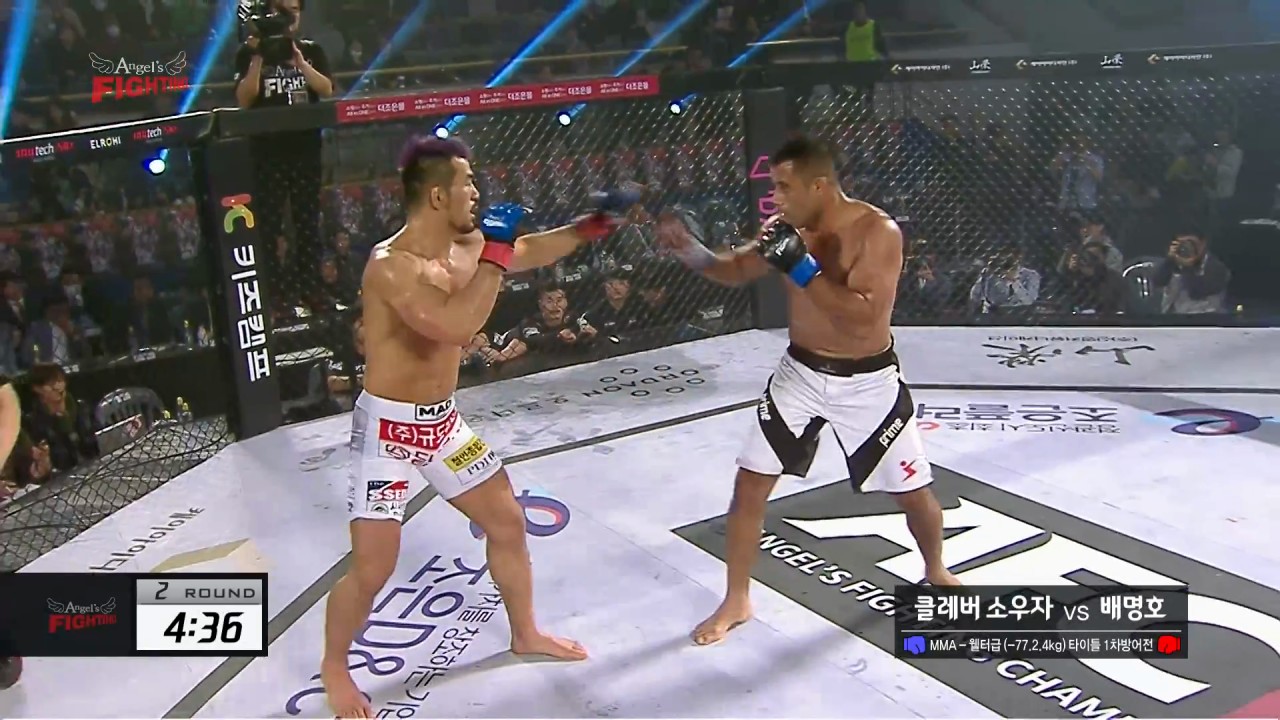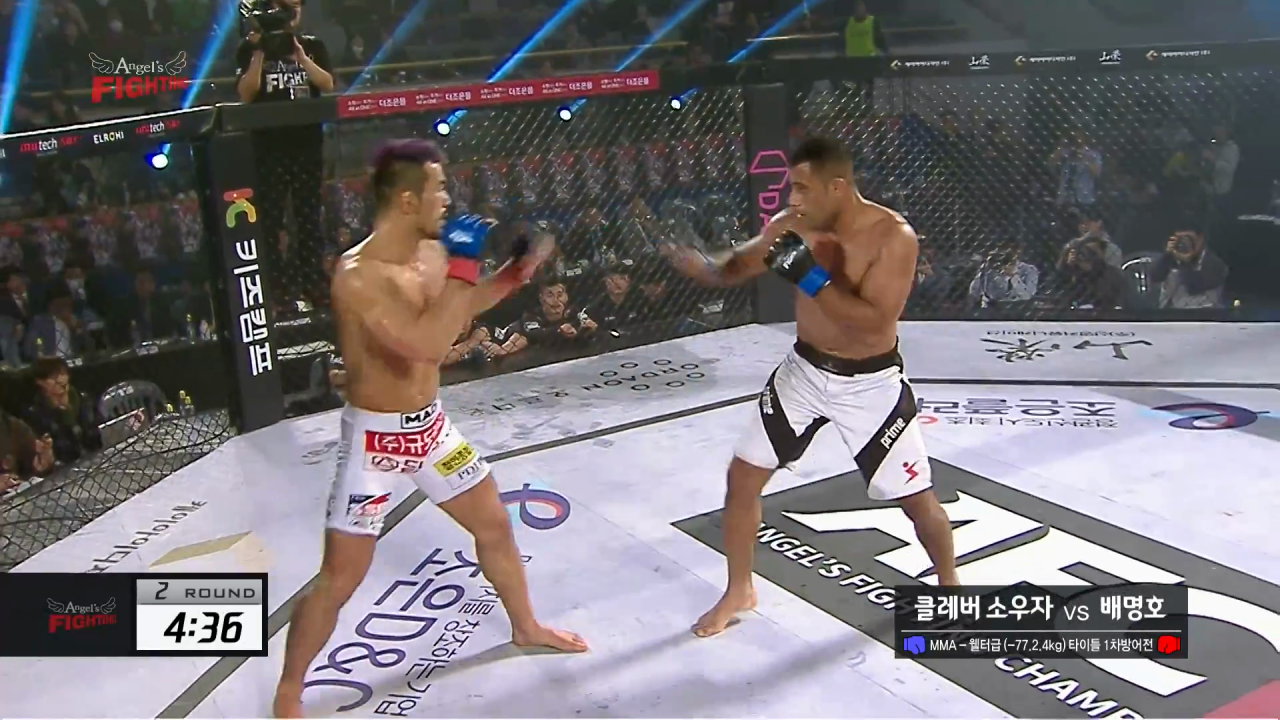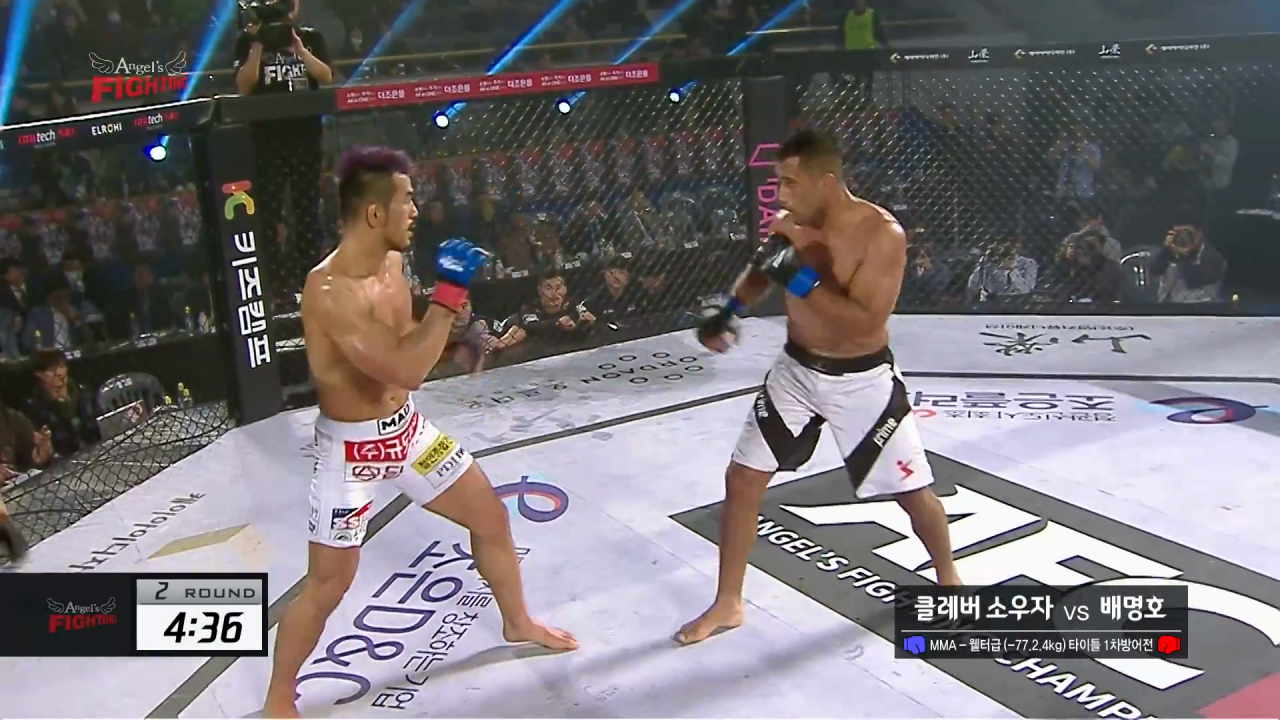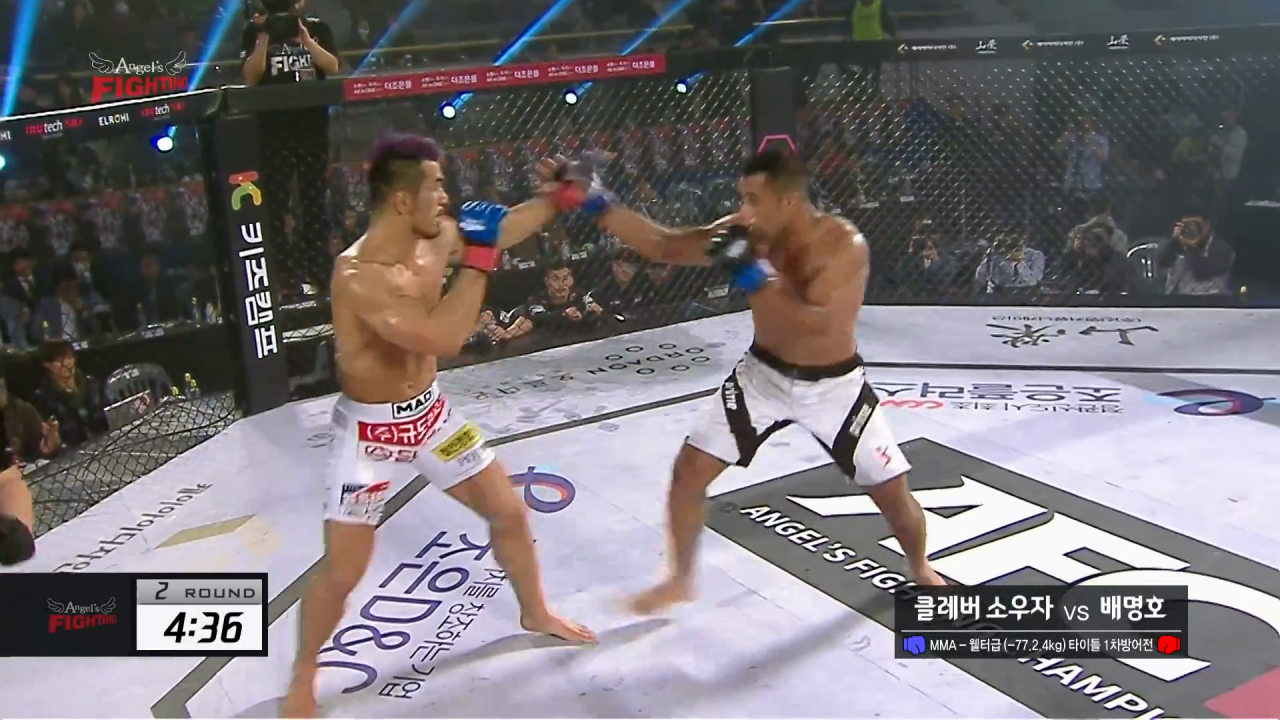
dt=0.2s
person 1, frame 1
left shoulder: (464, 246)
right shoulder: (390, 266)
left elbow: (531, 251)
right elbow: (456, 325)
left wrist: (596, 222)
right wrist: (496, 253)
left hip: (444, 422)
right hip: (388, 429)
left knee: (508, 524)
right knee: (371, 568)
left ankle: (527, 635)
right ankle: (335, 671)
person 1, frame 2
left shoulder: (428, 251)
right shoulder: (358, 276)
left elbow: (463, 306)
right elbow: (428, 344)
left wrist: (516, 273)
right wrist: (462, 263)
left hip: (429, 428)
right hip: (373, 439)
left knee: (495, 526)
right knee: (341, 578)
left ankle: (526, 627)
person 1, frame 3
left shoulder: (392, 261)
right shoulder: (329, 292)
right elbow: (406, 369)
left wrist: (450, 344)
right wrist: (450, 294)
left hip: (407, 428)
right hip: (351, 446)
left knee: (490, 517)
right knee: (329, 584)
left ankle: (519, 623)
person 1, frame 4
left shoulder: (436, 238)
right shoulder: (358, 278)
left elbow: (503, 228)
right elbow: (443, 335)
left wrist: (559, 196)
right wrist: (480, 256)
left hip: (431, 413)
right hip: (370, 428)
left knee: (508, 511)
right knee: (342, 567)
left ankle: (536, 612)
person 2, frame 1
left shoulder: (878, 232)
right shoulder: (786, 226)
left elbow: (865, 318)
right elbow: (734, 269)
left wrist: (803, 268)
right wrist: (690, 249)
left hip: (869, 382)
right hip: (801, 374)
left knee: (915, 493)
right knee: (749, 488)
left ankle: (937, 573)
right ankle: (736, 603)
person 2, frame 2
left shoulder: (893, 237)
right shoulder: (793, 224)
left elbow: (871, 325)
right elbow: (743, 264)
left wrist: (809, 277)
right wrist: (706, 264)
left hip: (871, 383)
right hip: (803, 371)
left knee: (918, 499)
right knee: (743, 478)
left ankle: (948, 583)
right ankle: (738, 592)
person 2, frame 3
left shoulder: (880, 235)
right shoulder: (787, 224)
left elbow: (865, 327)
right elbow: (758, 272)
left wrist: (798, 279)
right wrist: (728, 311)
left hip: (863, 381)
right hip: (795, 372)
left knee: (915, 494)
right knee: (742, 484)
left ankle: (946, 575)
right ankle: (728, 601)
person 2, frame 4
left shoulder: (844, 246)
right shoulder: (744, 230)
left elbow: (819, 328)
right elbow: (665, 244)
left wrist: (753, 275)
right wrist: (599, 202)
left hip: (832, 385)
right hip: (761, 376)
left knee: (889, 489)
right knee: (689, 469)
left ankle: (918, 568)
right ankle: (681, 578)
person 3, frame 1
left shoulder: (312, 50)
right shoulder: (248, 52)
left elbow: (327, 90)
right elbow: (244, 100)
left wrist: (298, 60)
right wrist: (258, 58)
left hip: (306, 148)
right hip: (267, 151)
left knee: (308, 222)
right knee: (269, 224)
left ankle: (310, 289)
person 3, frame 2
left shoulder: (313, 45)
right shoulder: (250, 47)
left elbow: (328, 85)
right elbow: (245, 95)
left wrist: (299, 56)
right wrist: (259, 54)
left hip: (307, 143)
right hip: (269, 146)
left knee: (310, 217)
right knee: (270, 219)
left ankle: (313, 285)
person 3, frame 3
left shoulder: (311, 37)
right shoulder: (248, 39)
left elbow: (327, 77)
right elbow: (243, 87)
left wrist: (297, 47)
right wrist: (258, 47)
left hip: (305, 135)
right hip: (267, 137)
left knee: (308, 209)
right knee: (268, 211)
right ankle: (273, 282)
person 3, frame 4
left shoulder: (318, 28)
right shoulder: (255, 30)
left elbow: (333, 67)
right elbow: (250, 78)
left wrist: (304, 38)
right wrist: (264, 37)
left hip: (313, 124)
right hip: (274, 127)
left knee: (315, 198)
right knee: (275, 201)
left ankle: (317, 268)
